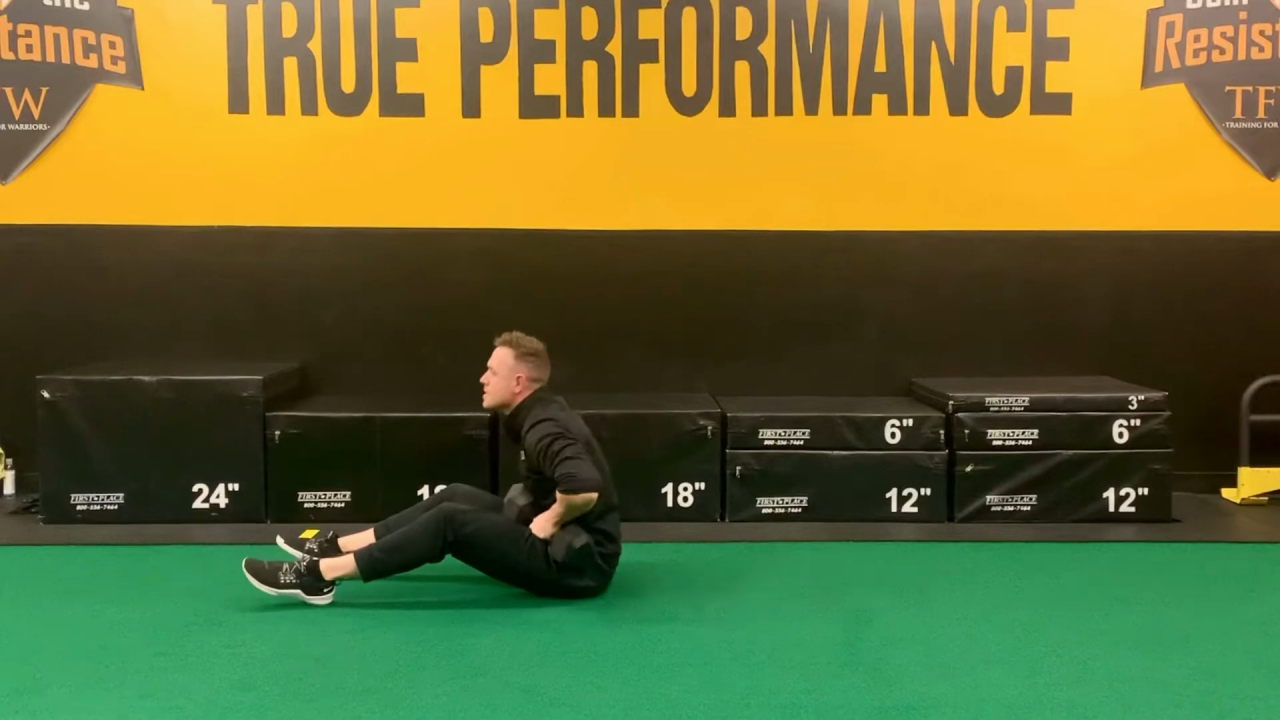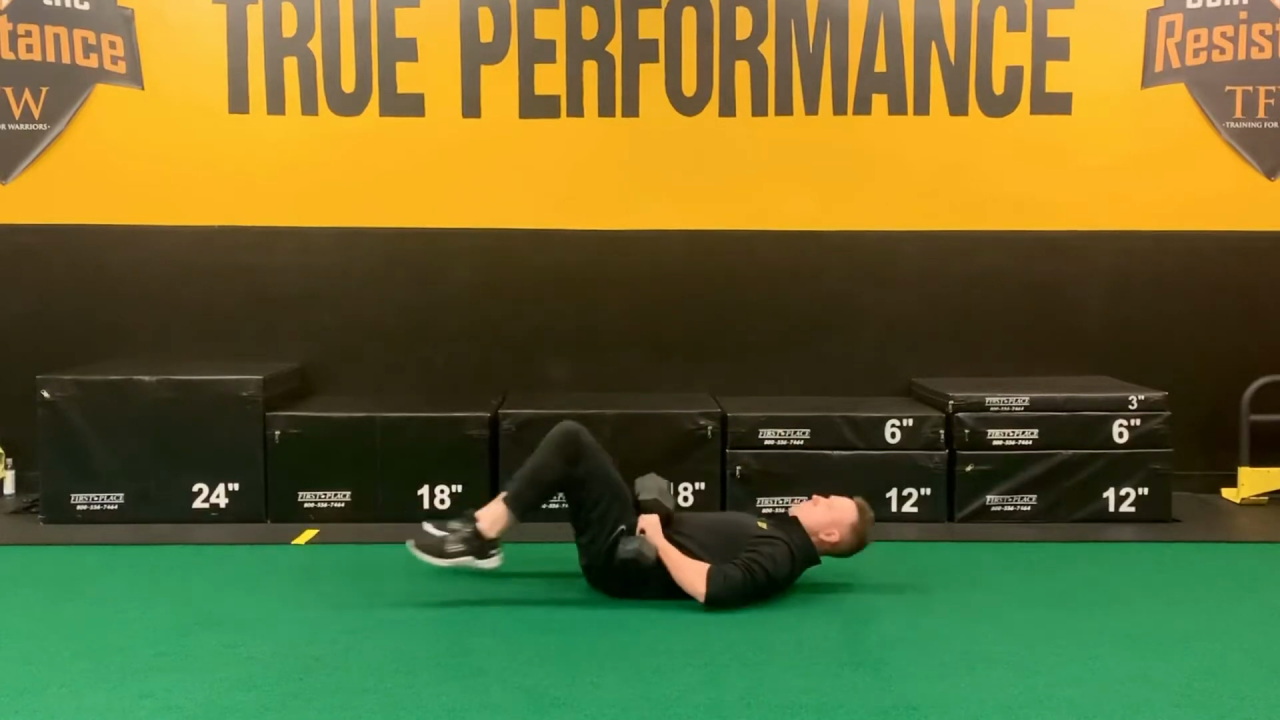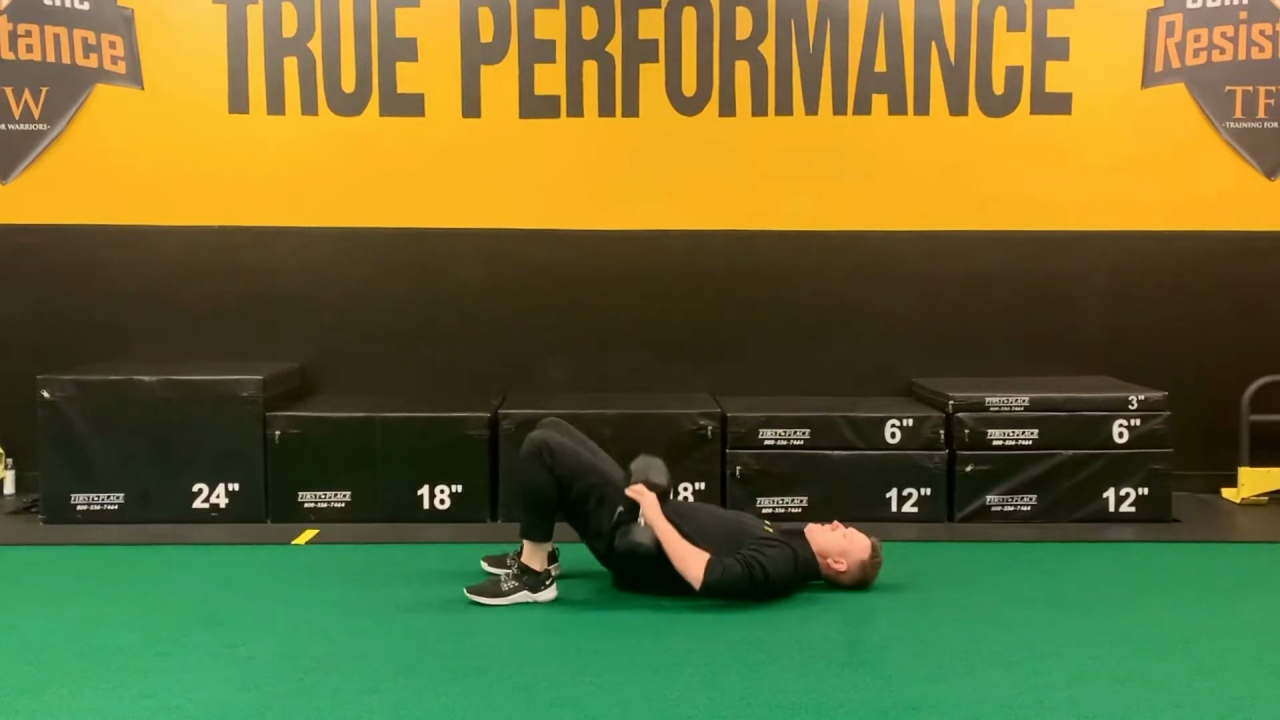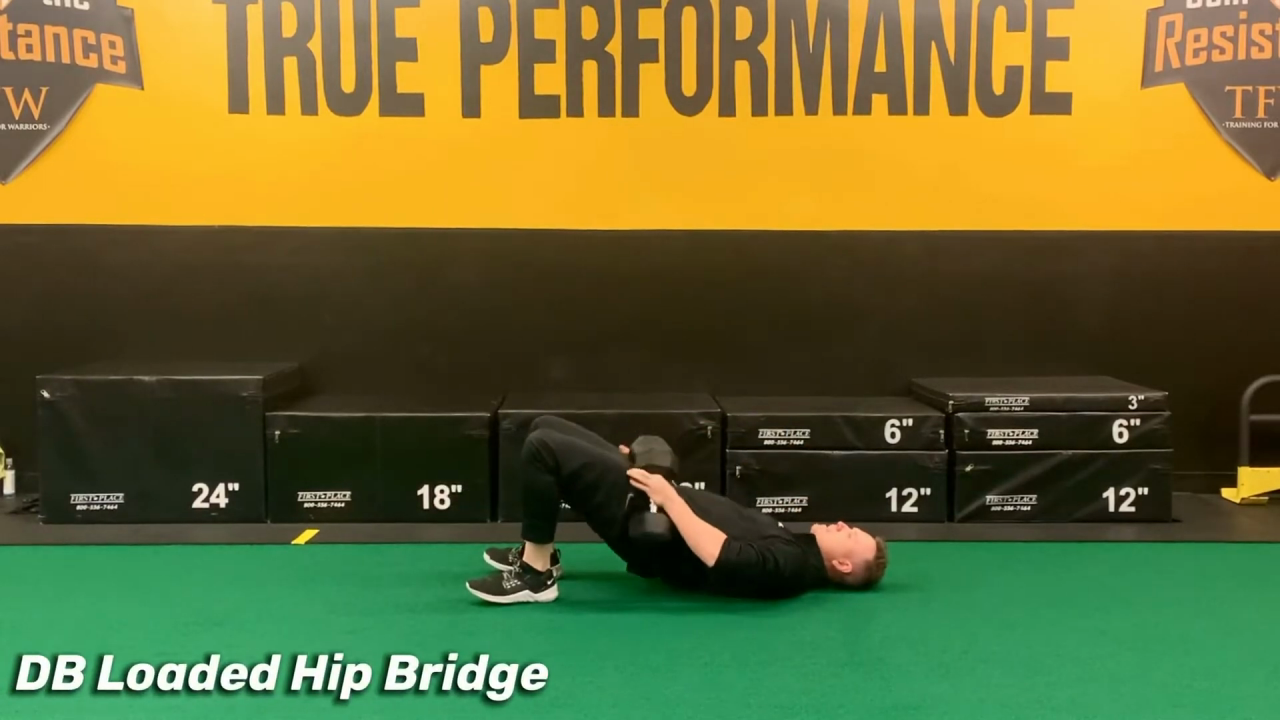
dt=1s
person 1, frame 1
left shoulder: (542, 430)
right shoulder: (544, 410)
left elbow: (584, 487)
left wrist: (553, 520)
right wrist: (540, 512)
left hip: (576, 564)
right hip: (569, 546)
left knee: (448, 521)
right knee: (455, 497)
left ankle: (318, 576)
right ankle: (337, 546)
person 1, frame 2
left shoulder: (781, 558)
right shoulder: (782, 531)
left elbow: (708, 588)
left wrist: (659, 541)
right wrist: (661, 525)
left hip: (622, 555)
right hip: (650, 532)
left knee: (570, 439)
right knee: (570, 445)
left ankle: (481, 538)
right ankle: (480, 523)
person 1, frame 3
left shoulder: (783, 566)
right shoulder: (785, 542)
left elbow: (707, 577)
left wrist: (656, 520)
right wrist: (652, 510)
right hip: (640, 516)
left knee: (542, 448)
right knee: (551, 431)
left ankle: (532, 574)
right ankle: (538, 553)
person 1, frame 4
left shoulder: (791, 567)
right shoulder: (792, 544)
left elbow: (722, 557)
left wrist: (668, 498)
right wrist: (654, 477)
left hip: (643, 514)
right hip: (655, 503)
left knee: (542, 448)
right knee: (546, 428)
left ankle: (534, 574)
right ankle: (536, 552)
